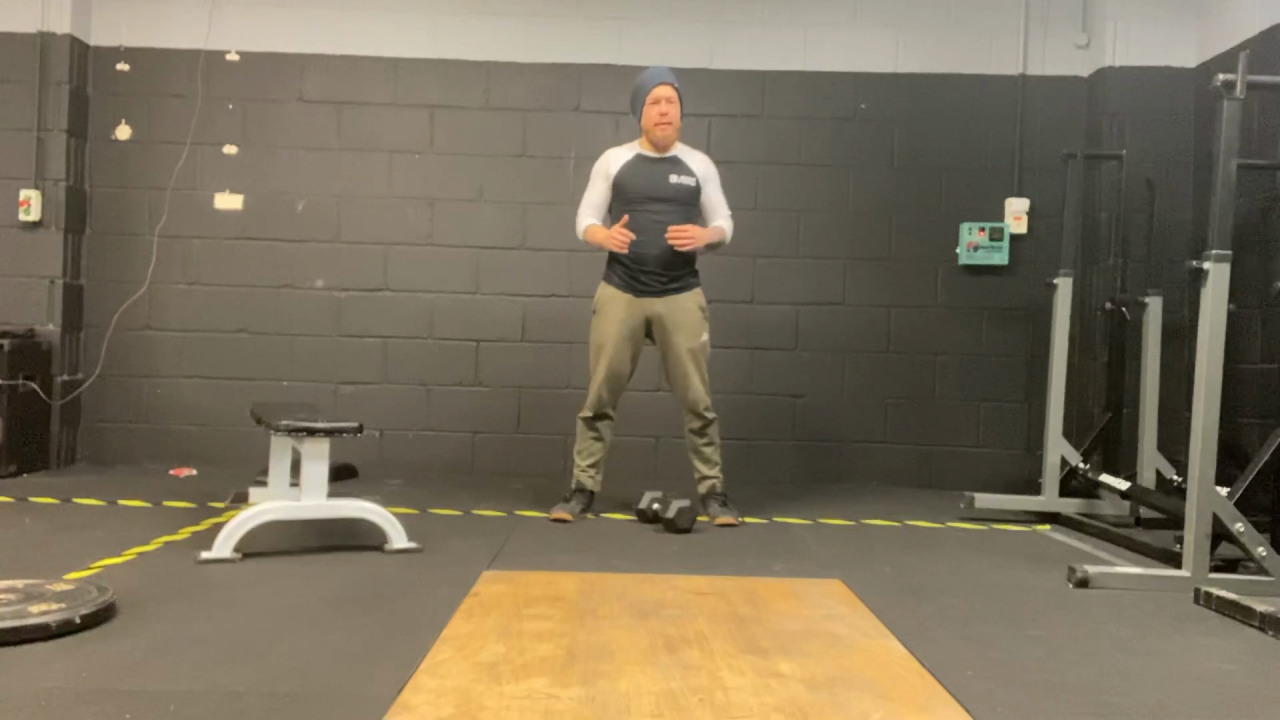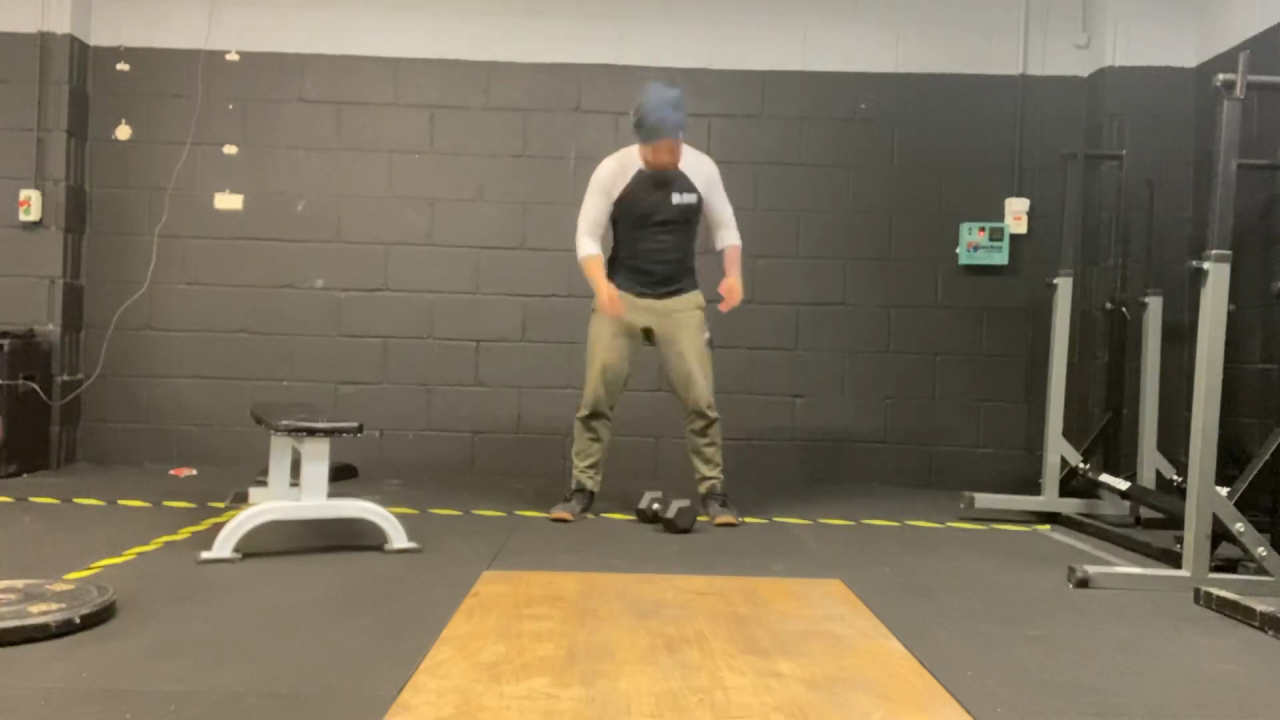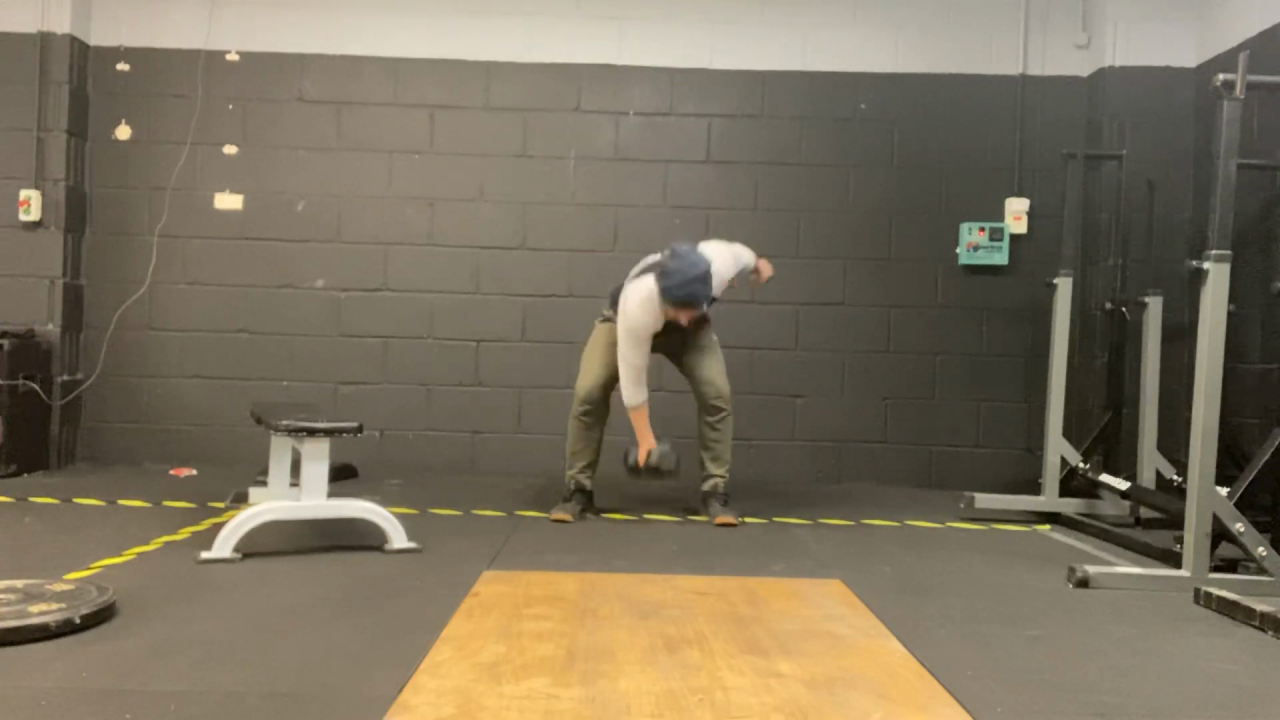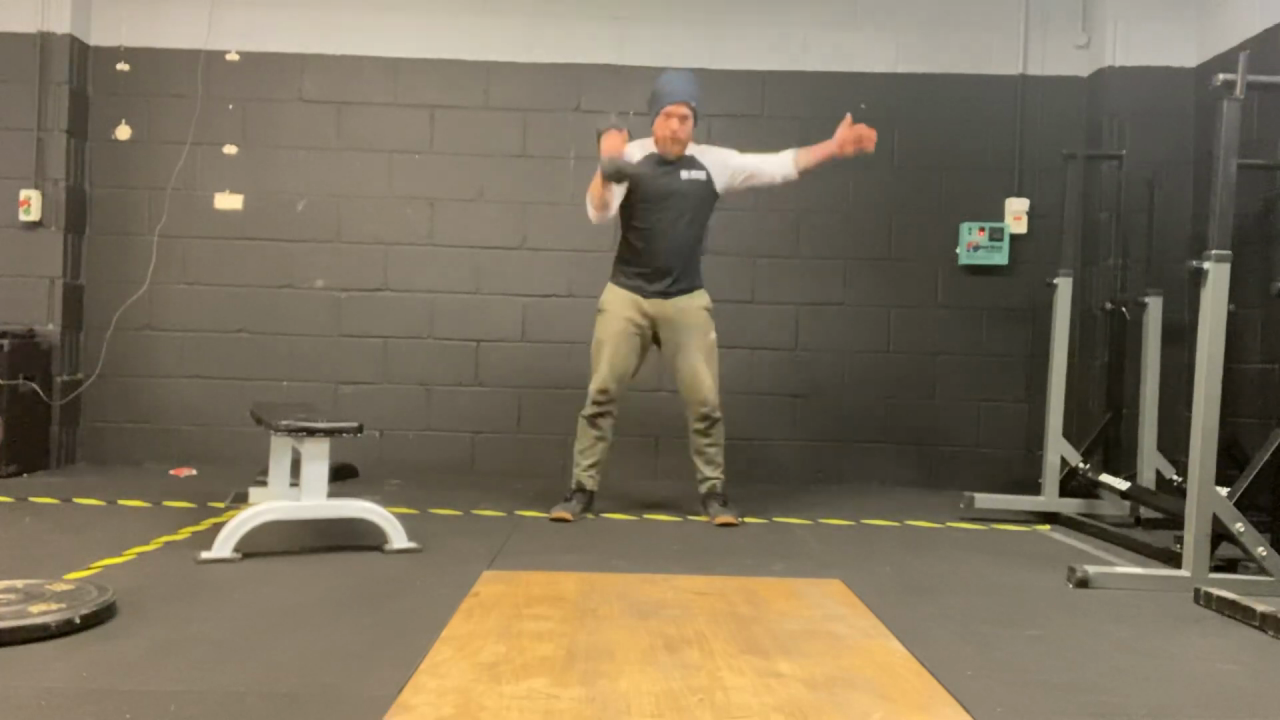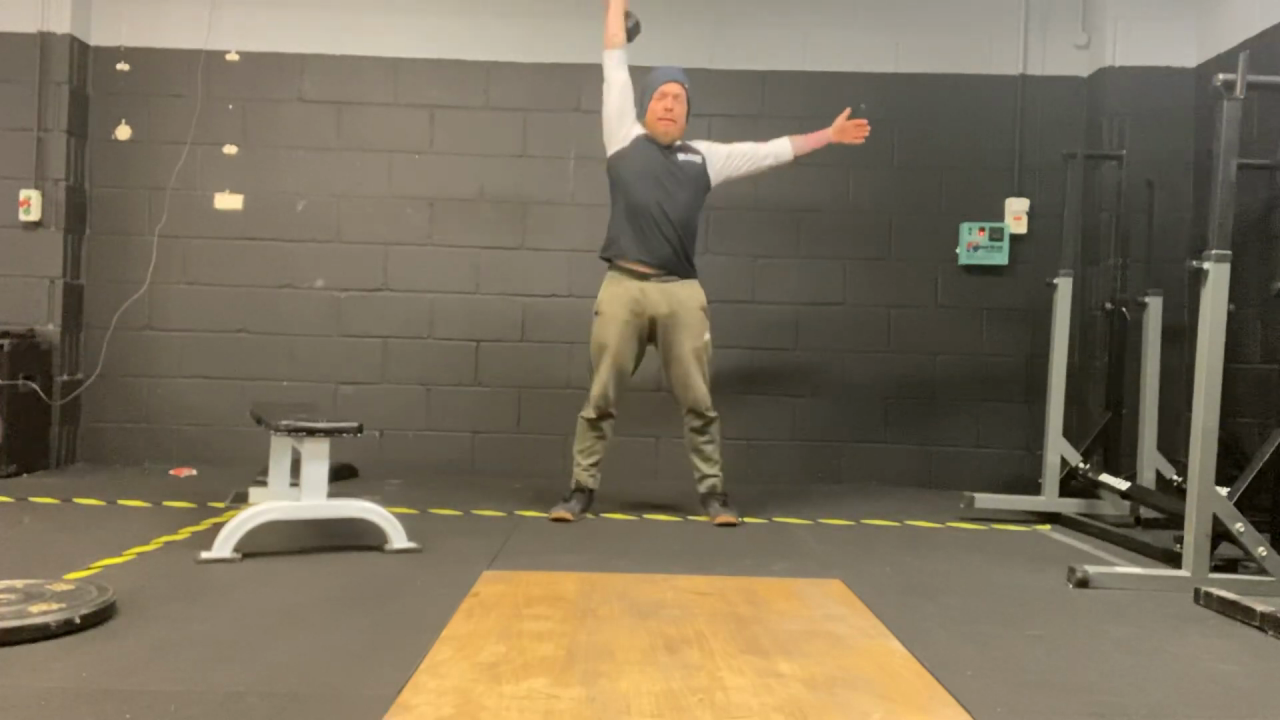
dt=1s
person 1, frame 1
left shoulder: (700, 165)
right shoulder: (613, 161)
left elbow: (725, 227)
right elbow: (585, 221)
left wrist: (704, 235)
right wrist: (605, 236)
left hip: (681, 296)
right hip: (620, 294)
left knee: (697, 400)
right knee: (600, 397)
left ankle: (713, 492)
right ankle: (582, 489)
person 1, frame 2
left shoulder: (703, 169)
right shoulder: (613, 169)
left elbow: (725, 229)
right elbow: (587, 236)
left wrist: (733, 275)
right wrist: (601, 284)
left hip: (681, 302)
right hip: (619, 297)
left knee: (699, 398)
right knee: (598, 395)
left ankle: (713, 492)
right ankle: (582, 489)
person 1, frame 3
left shoulder: (719, 261)
right shoulder: (636, 303)
left elbow: (742, 254)
right elbow: (631, 377)
left wrist: (759, 264)
right wrist: (643, 436)
right hip: (624, 325)
left knee: (715, 394)
right knee: (589, 392)
left ankle: (714, 493)
right ankle: (579, 491)
person 1, frame 4
left shoulder: (713, 162)
right shoulder: (629, 154)
left elbow: (777, 166)
right elbow: (597, 213)
left wrist: (833, 147)
right wrist: (606, 165)
left hip: (686, 300)
right hip: (626, 296)
left knee: (704, 400)
right knee: (602, 393)
left ankle: (713, 491)
right ankle: (582, 489)
person 1, frame 5
left shoulder: (705, 157)
right shoulder: (624, 139)
left elbow: (771, 152)
right elbow: (614, 68)
left wrist: (828, 135)
left hip: (682, 293)
right hip: (623, 288)
left knee: (697, 401)
right knee: (601, 396)
left ankle: (712, 491)
right ankle: (581, 488)
